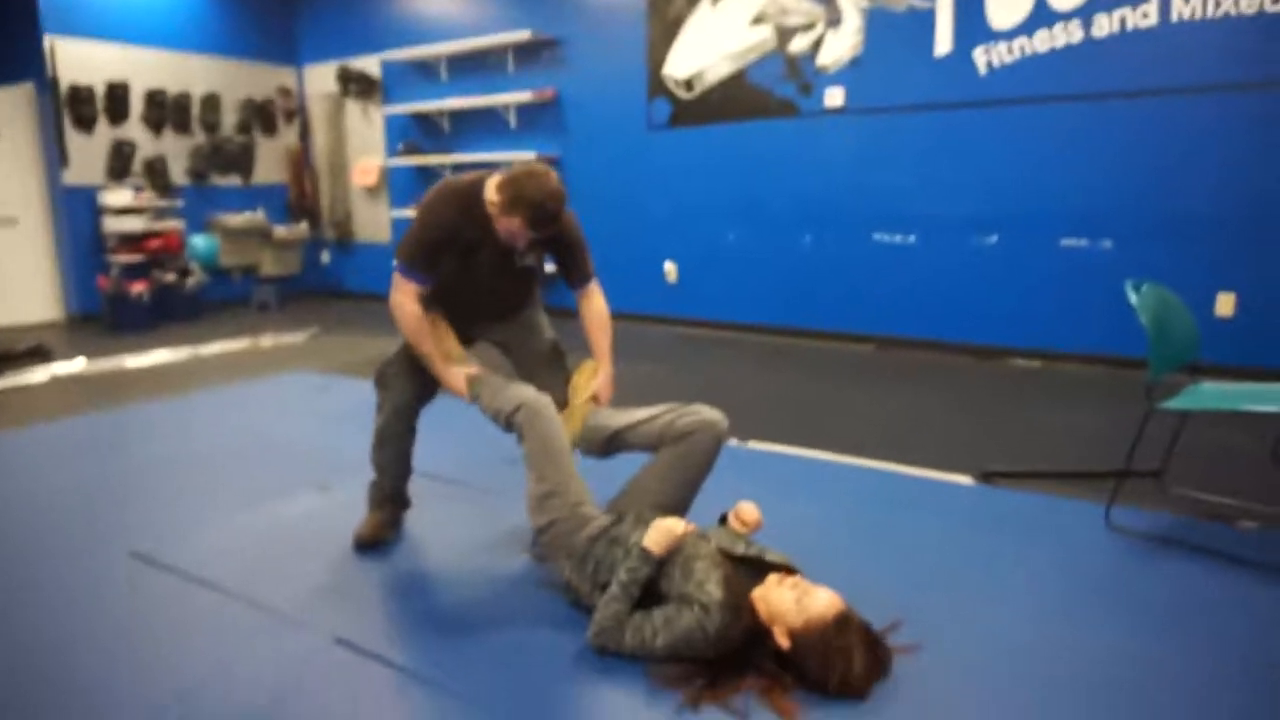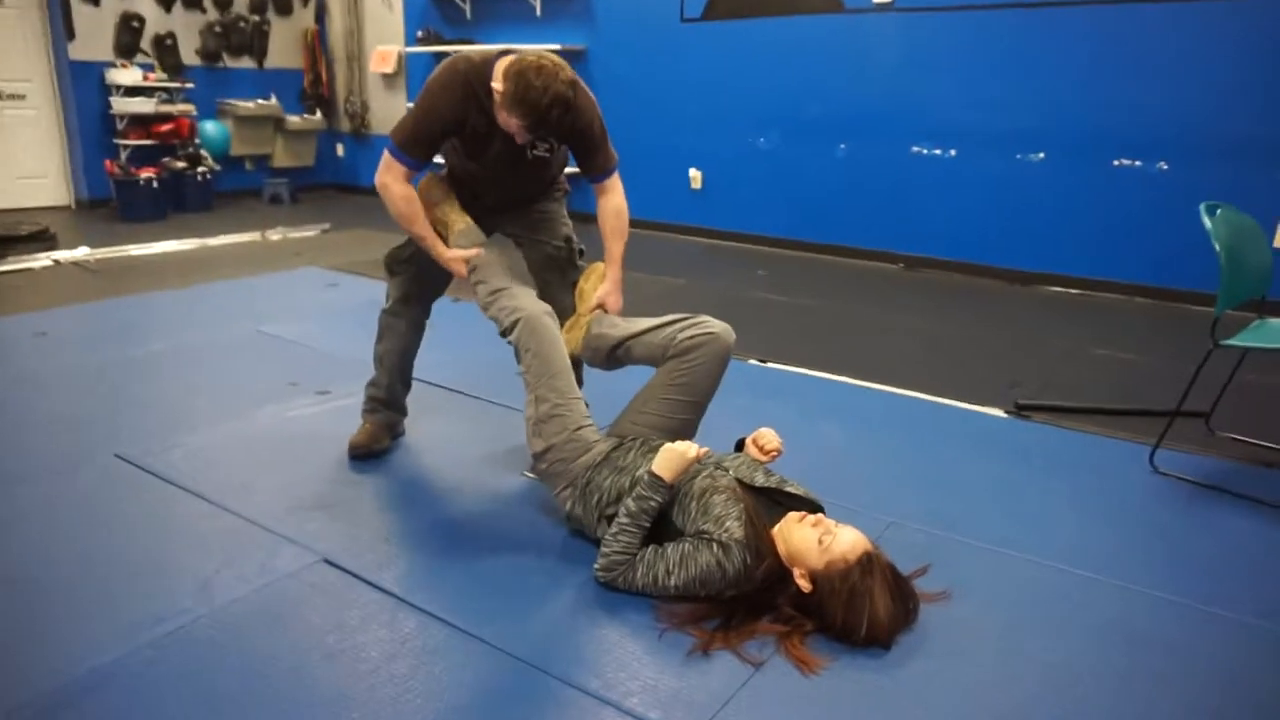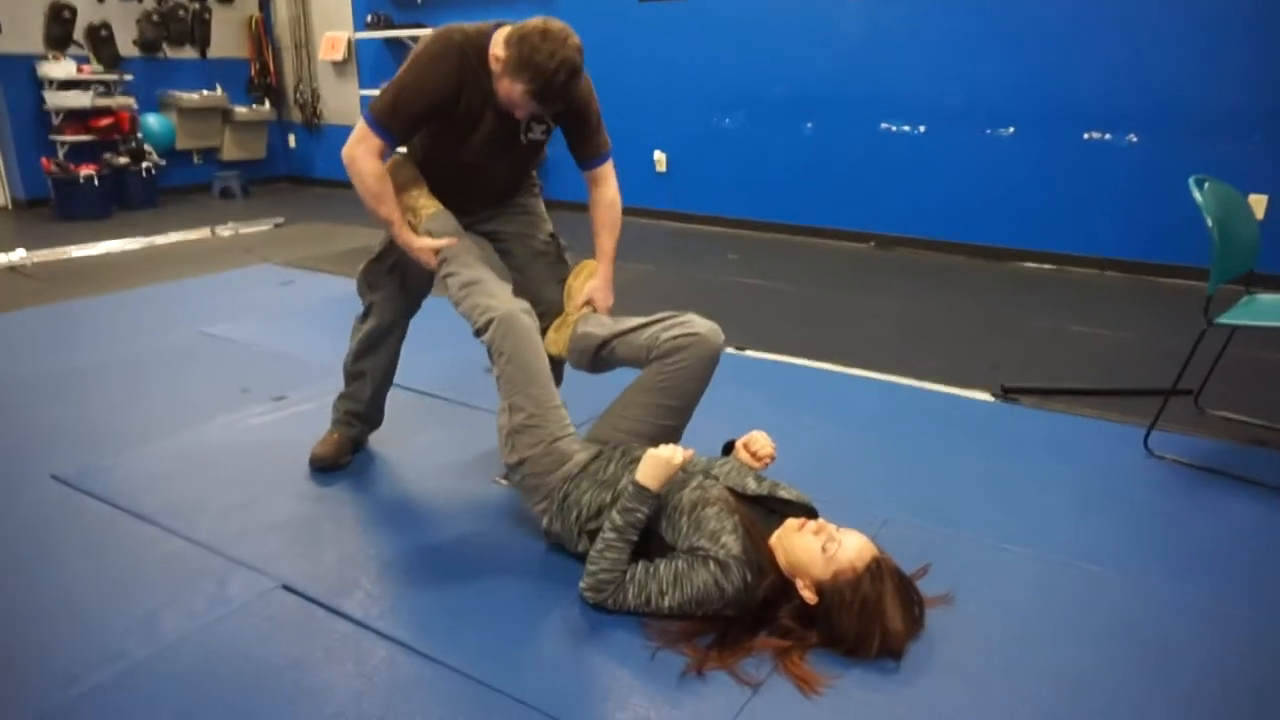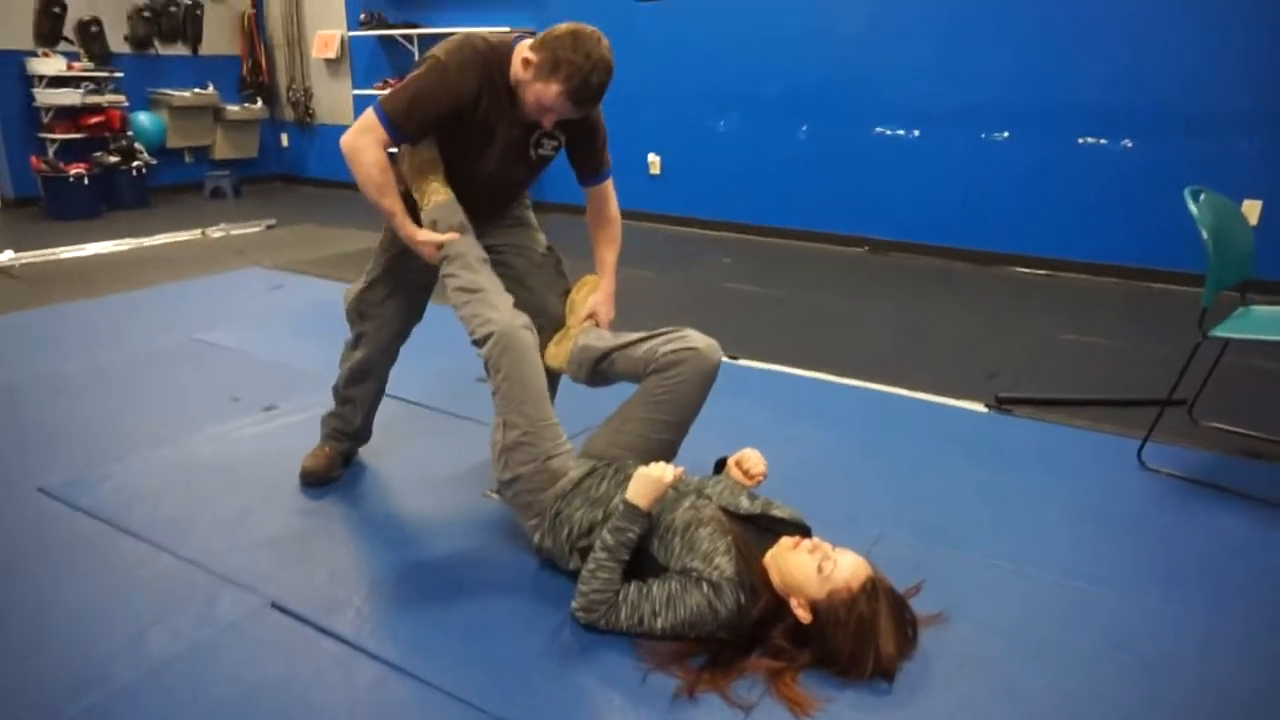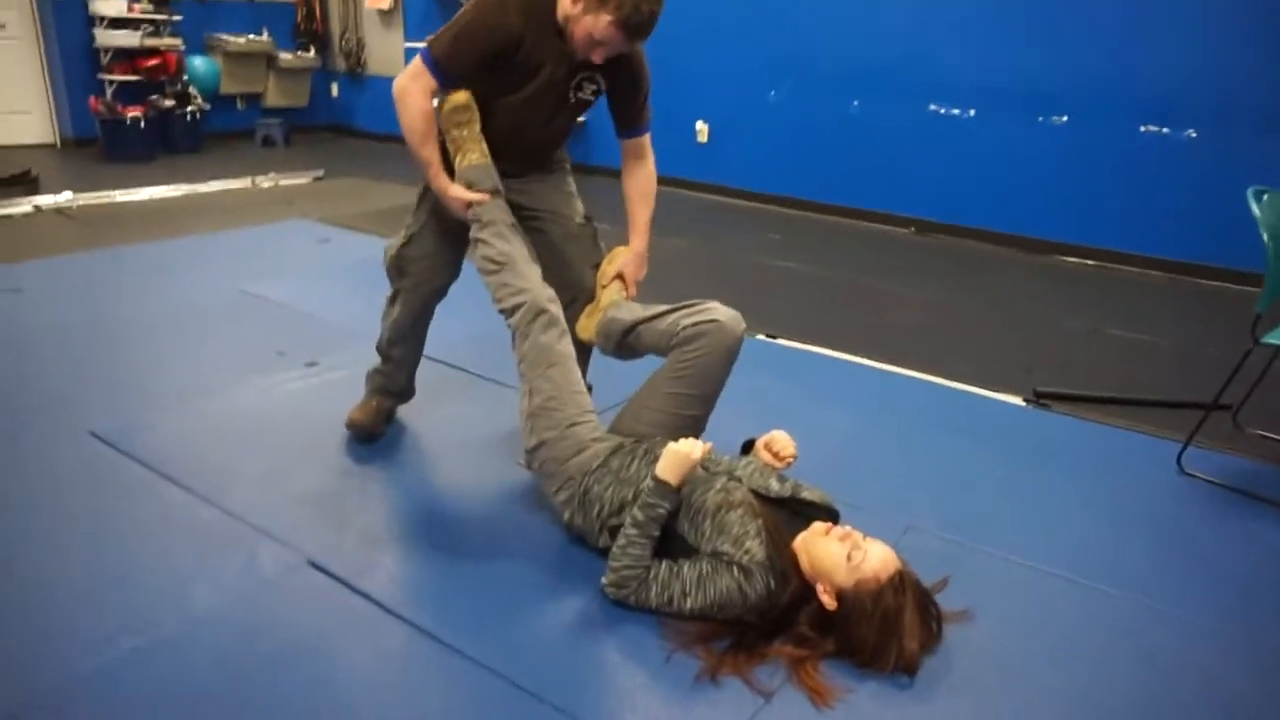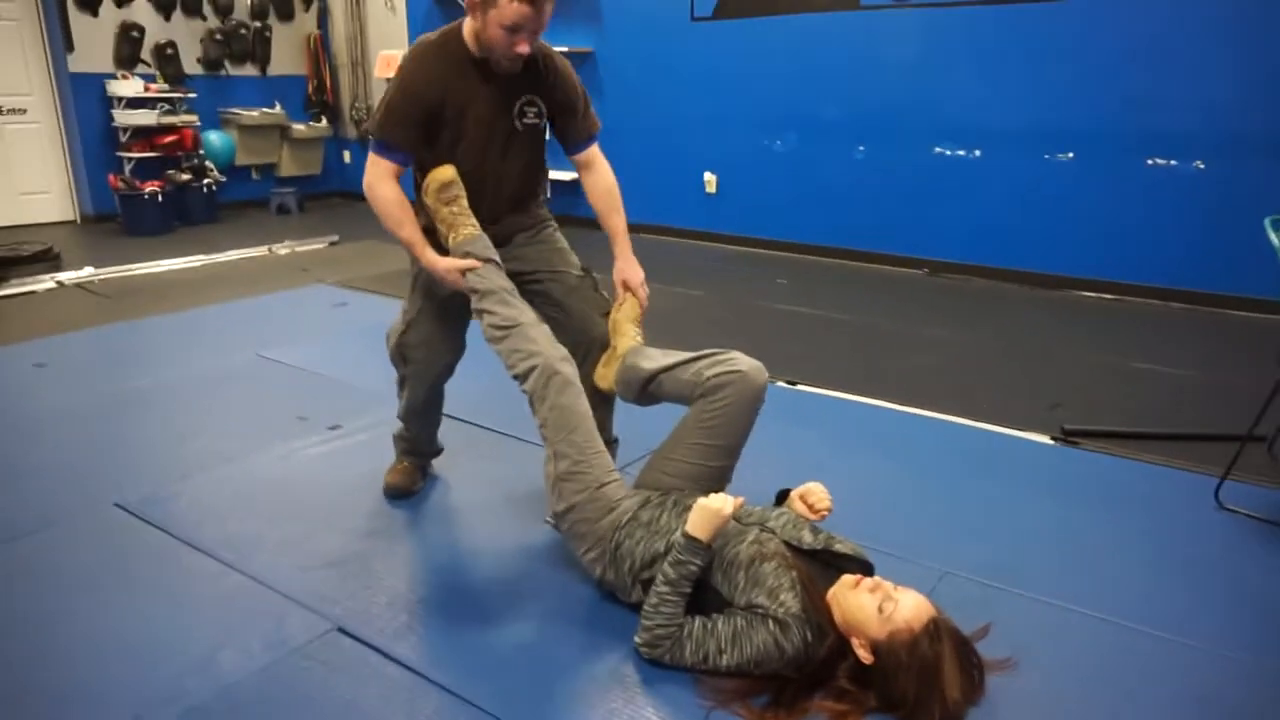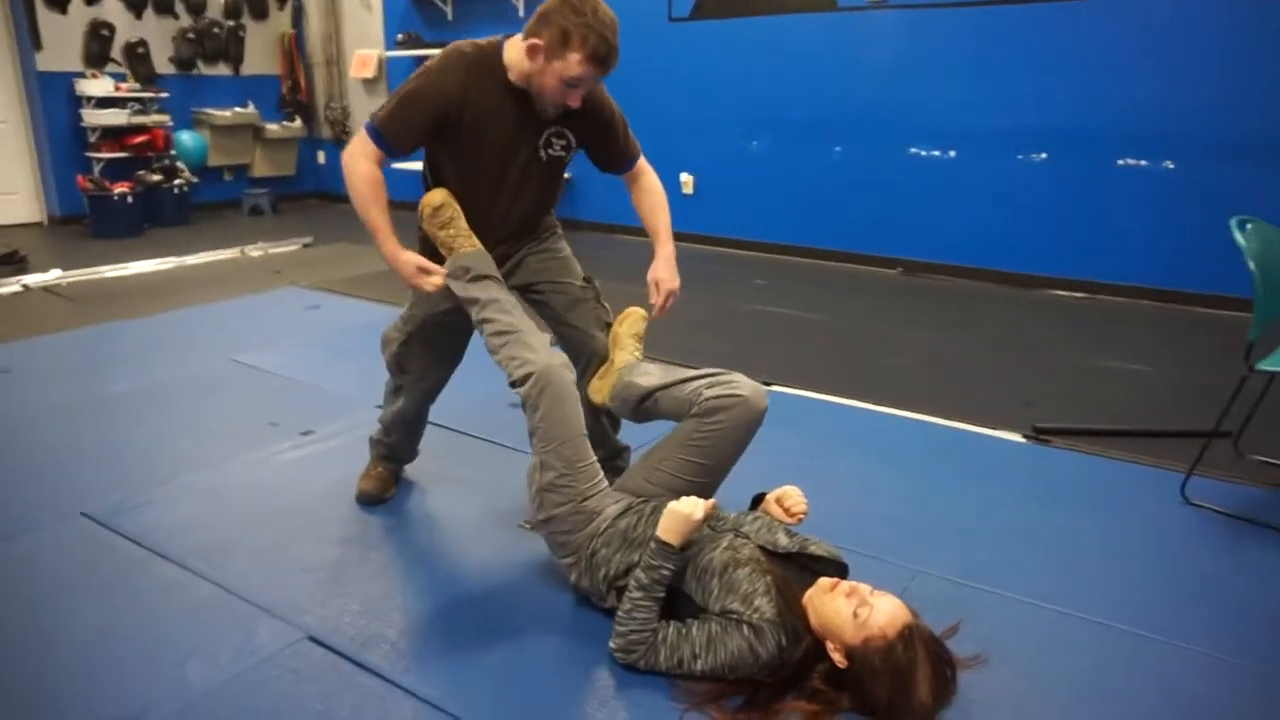
dt=0.4s
person 1, frame 1
left shoulder: (711, 622)
left elbow: (605, 633)
left wrist: (648, 553)
right wrist: (734, 530)
left hip: (588, 551)
right hip: (629, 526)
left knee: (530, 406)
right ankle: (586, 424)
person 1, frame 2
left shoulder: (730, 560)
right shoulder: (792, 503)
left elbow: (613, 568)
left wrist: (657, 479)
right wrist: (751, 454)
left hip: (590, 475)
right hip: (635, 450)
left knee: (531, 317)
right knee: (709, 336)
left ankle: (460, 227)
right ankle: (590, 331)
person 1, frame 3
left shoulder: (728, 580)
right shoulder: (801, 516)
left elbow: (603, 588)
left wrist: (642, 488)
right wrist: (740, 461)
left hip: (572, 492)
right hip: (617, 457)
left knee: (511, 321)
right knee: (700, 337)
right ankle: (580, 333)
person 1, frame 4
left shoulder: (721, 598)
right shoulder: (783, 526)
left elbow: (594, 608)
left wrist: (634, 507)
right wrist: (730, 473)
left hip: (562, 507)
right hip: (607, 473)
left knee: (507, 332)
right knee: (696, 354)
left ankle: (442, 210)
right ankle: (580, 346)
person 1, frame 5
left shoulder: (750, 582)
right shoulder: (809, 512)
left elbow: (623, 583)
left wrist: (662, 484)
right wrist: (760, 454)
left hip: (592, 480)
right hip: (637, 452)
left knee: (537, 311)
right knee: (719, 326)
left ankle: (477, 166)
right ankle: (610, 317)
person 1, frame 6
left shoulder: (784, 636)
right shoulder: (846, 566)
left elbow: (657, 641)
left wrist: (694, 540)
right wrist: (792, 504)
left hip: (620, 534)
right hip: (667, 505)
left knee: (550, 372)
right knee: (740, 376)
left ankle: (469, 242)
right ankle: (627, 362)
person 1, frame 7
left shoulder: (760, 641)
right shoulder: (823, 567)
left elbow: (632, 647)
left wrist: (666, 543)
right wrist: (767, 508)
left hip: (599, 542)
right hip: (642, 508)
left knee: (545, 373)
right knee: (740, 399)
left ankle: (467, 258)
right ankle: (624, 378)
person 2, frame 1
left shoulder: (555, 221)
right shoulder: (446, 206)
left elbow: (588, 294)
right elbow: (404, 298)
left wrist: (603, 369)
right wrist: (442, 370)
left hip: (512, 315)
right hip: (445, 316)
left knee: (558, 404)
right knee: (397, 398)
right ankle: (386, 506)
person 2, frame 2
left shoulder: (573, 104)
right shoulder: (455, 84)
left elbow: (609, 190)
right elbow: (390, 178)
left wrist: (613, 277)
right wrist: (440, 253)
left hip: (536, 201)
right hip: (462, 194)
left knee: (565, 305)
right knee: (407, 290)
right ankle: (382, 415)
person 2, frame 3
left shoulder: (569, 86)
right shoulder: (445, 57)
left elbow: (601, 180)
right elbow: (361, 152)
left wrist: (603, 272)
right wrist: (405, 238)
left hip: (510, 199)
right hip: (433, 195)
left knee: (553, 305)
right knee: (385, 306)
right ankle: (350, 424)
person 2, frame 4
left shoulder: (576, 105)
right shoulder: (462, 65)
left elbow: (601, 197)
right elbow: (359, 141)
left wrist: (605, 286)
right wrist: (407, 231)
left hip: (502, 214)
right hip: (426, 213)
left knee: (553, 317)
right knee: (378, 327)
right ankle: (340, 437)
person 2, frame 5
left shoulder: (623, 57)
left elbow: (637, 152)
right elbow: (411, 87)
left wrist: (638, 246)
right wrist: (440, 182)
left hip: (540, 172)
left knee: (583, 286)
right knee: (417, 282)
right ankle: (385, 392)
person 2, frame 6
left shoulder: (550, 71)
right shoulder: (427, 67)
left elbow: (591, 164)
right elbow: (379, 178)
left wrist: (623, 254)
right wrist: (427, 258)
left hip: (527, 230)
right hip: (450, 241)
left knee: (594, 337)
right knee: (422, 358)
right ankle: (414, 451)
person 2, frame 7
left shoulder: (587, 100)
right shoulder: (453, 79)
left elbow: (638, 175)
right elbow: (361, 156)
left wrist: (664, 252)
right wrist: (392, 252)
left hip: (534, 243)
left knee: (600, 349)
right knee: (418, 364)
left ankle: (607, 470)
right ankle: (388, 457)
